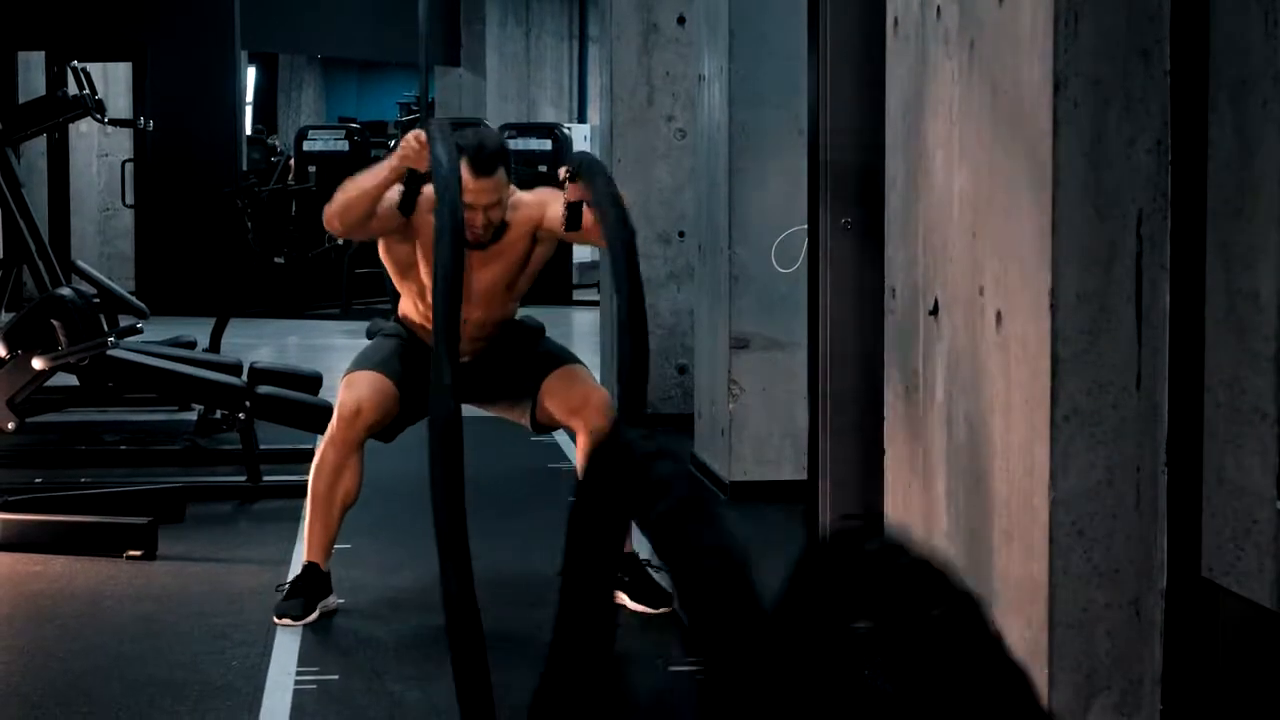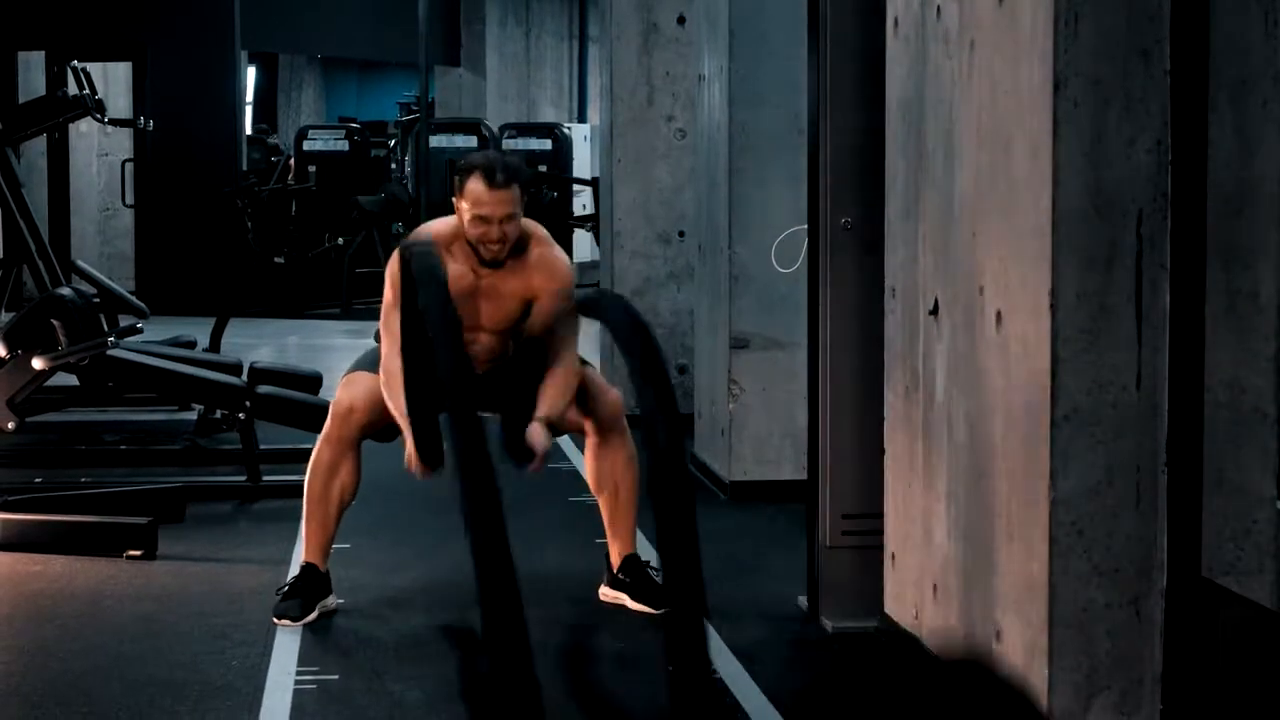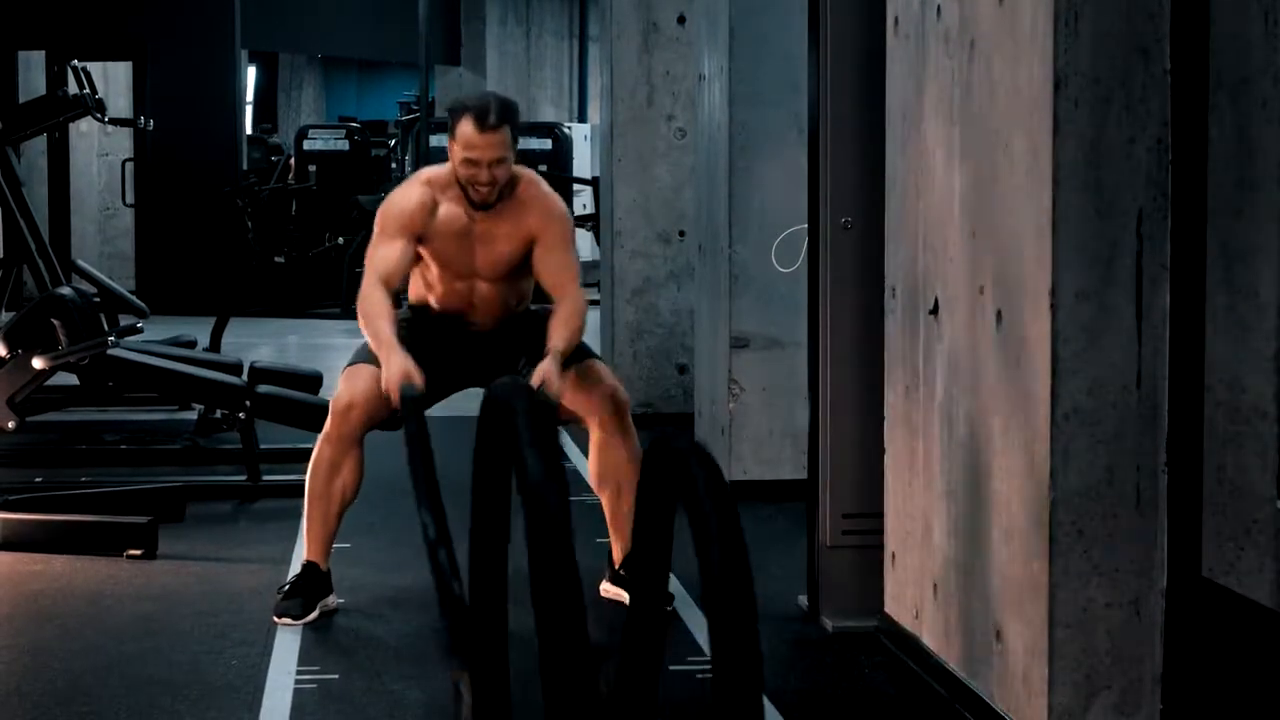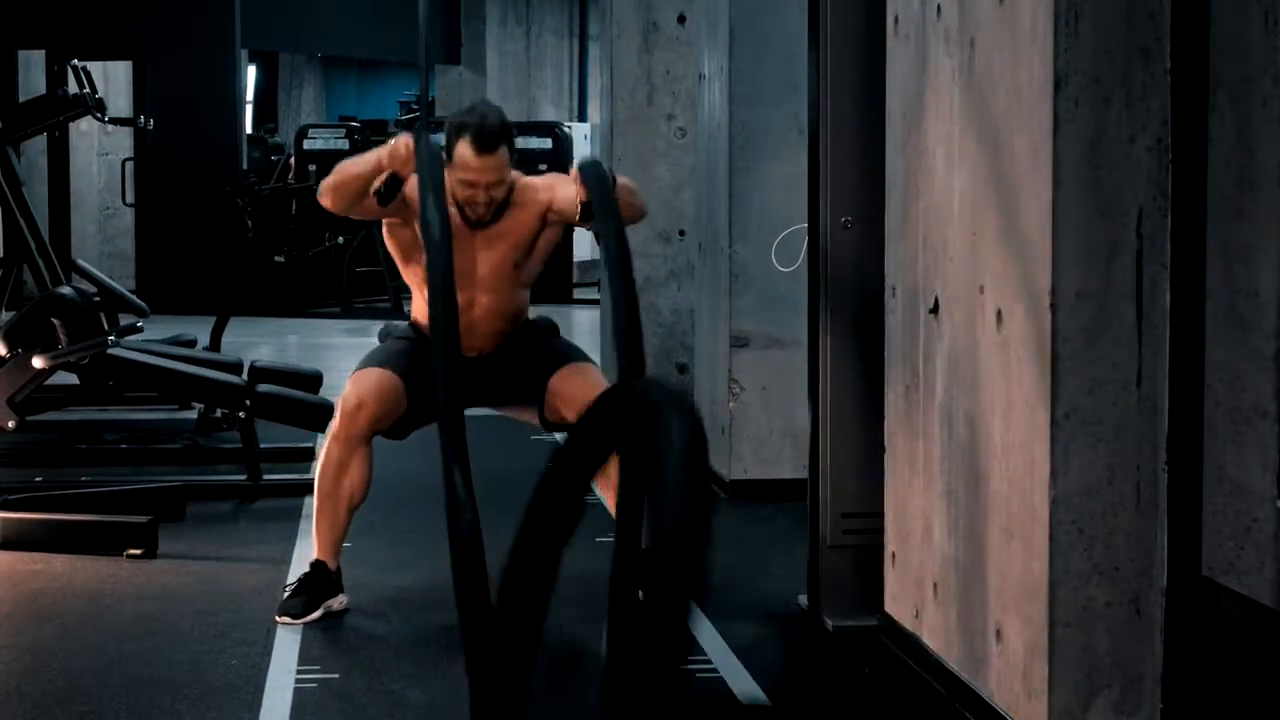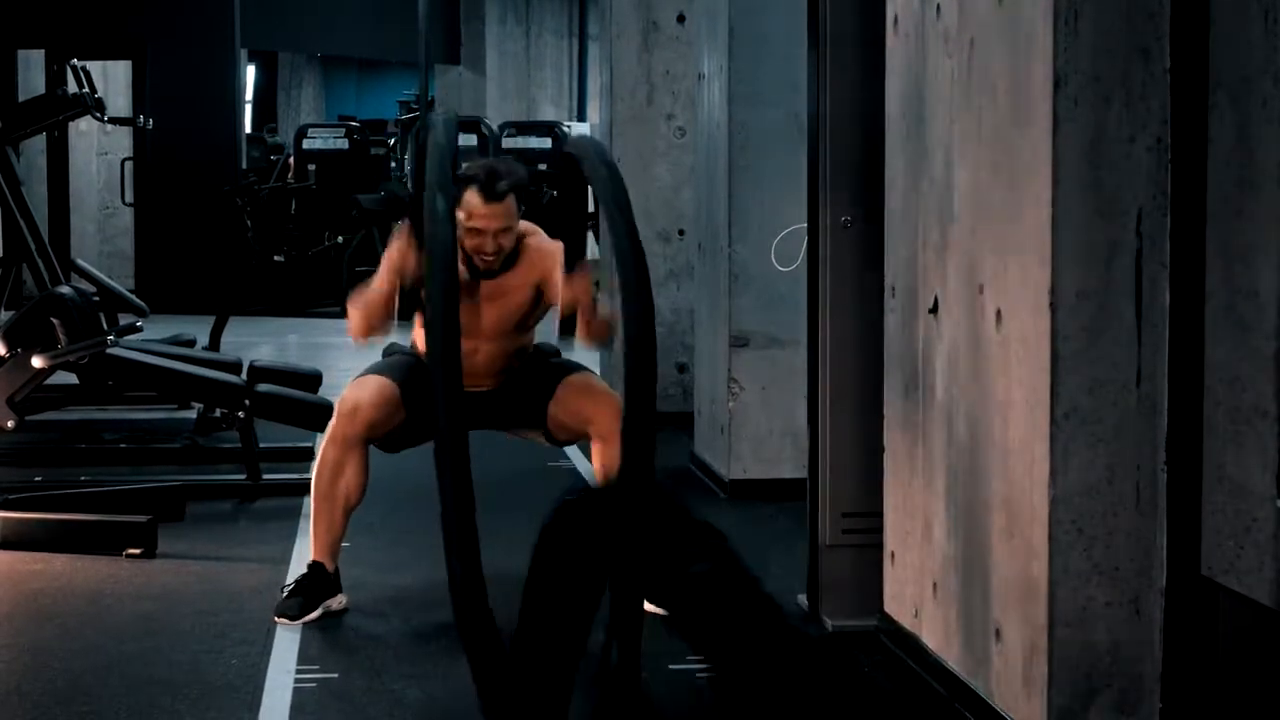
dt=0.5s
person 1, frame 1
left shoulder: (533, 211)
right shoulder: (413, 210)
right elbow: (337, 221)
left wrist: (586, 201)
right wrist: (396, 166)
left hip: (506, 348)
right hip: (418, 348)
left knee: (597, 408)
right knee: (353, 411)
left ankle: (625, 566)
right ankle: (314, 575)
person 1, frame 2
left shoulder: (548, 262)
left elbow: (562, 356)
right elbow: (396, 359)
left wrist: (544, 423)
right wrist: (414, 431)
left hip: (511, 361)
left knee: (606, 407)
right knee: (346, 413)
left ankle: (625, 570)
right ankle: (312, 577)
person 1, frame 3
left shoulder: (540, 204)
right shoulder: (415, 200)
left elbow: (570, 296)
right elbow: (372, 289)
left wrist: (556, 358)
right wrist: (391, 354)
left hip: (514, 332)
right hip: (428, 329)
left knee: (610, 401)
right knee: (347, 409)
left ankle: (624, 567)
right ankle: (314, 574)
person 1, frame 4
left shoulder: (539, 196)
right shoulder: (415, 194)
left elbow: (633, 208)
right elbow: (331, 195)
right wrist: (383, 161)
left hip: (517, 349)
right hip: (428, 348)
right knee: (355, 410)
right ankle: (323, 574)
person 1, frame 5
left shoulder: (542, 255)
right shoulder: (416, 253)
left elbow: (600, 335)
right elbow: (361, 327)
left wrist: (585, 304)
right wrist: (393, 273)
left hip: (511, 381)
right hip: (430, 379)
left knee: (609, 415)
right knee: (350, 414)
right ankle: (322, 576)
